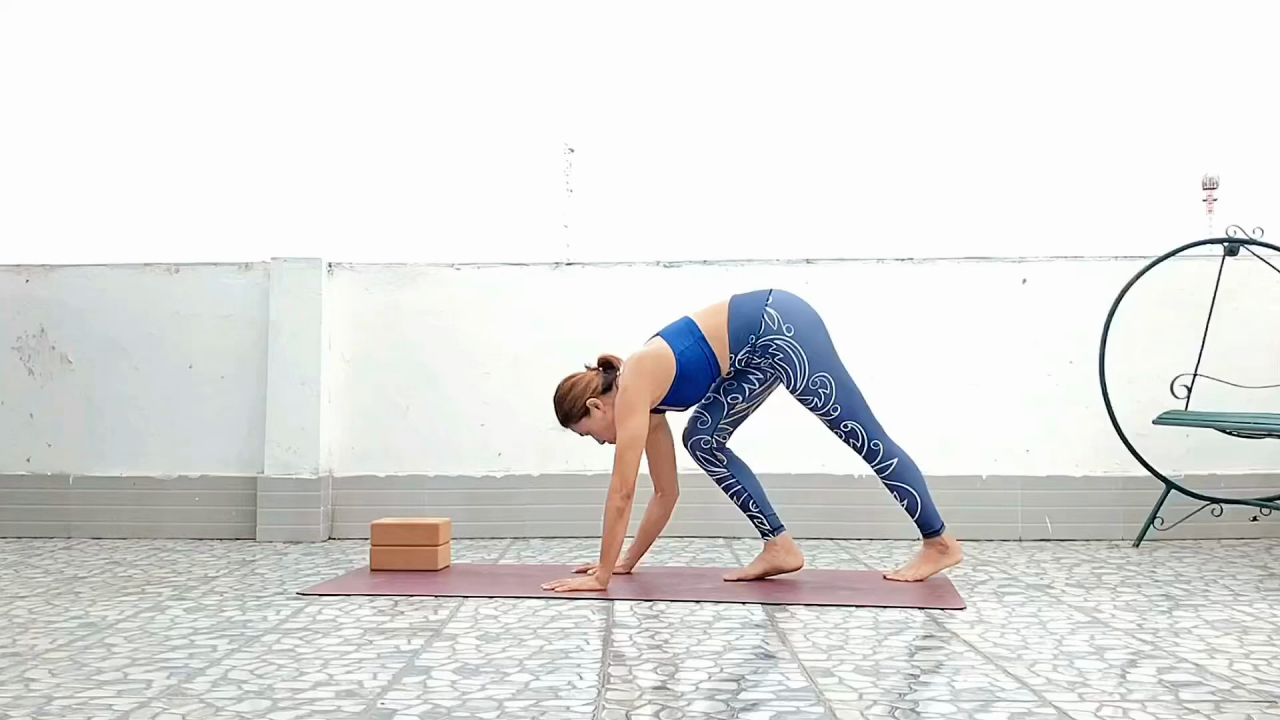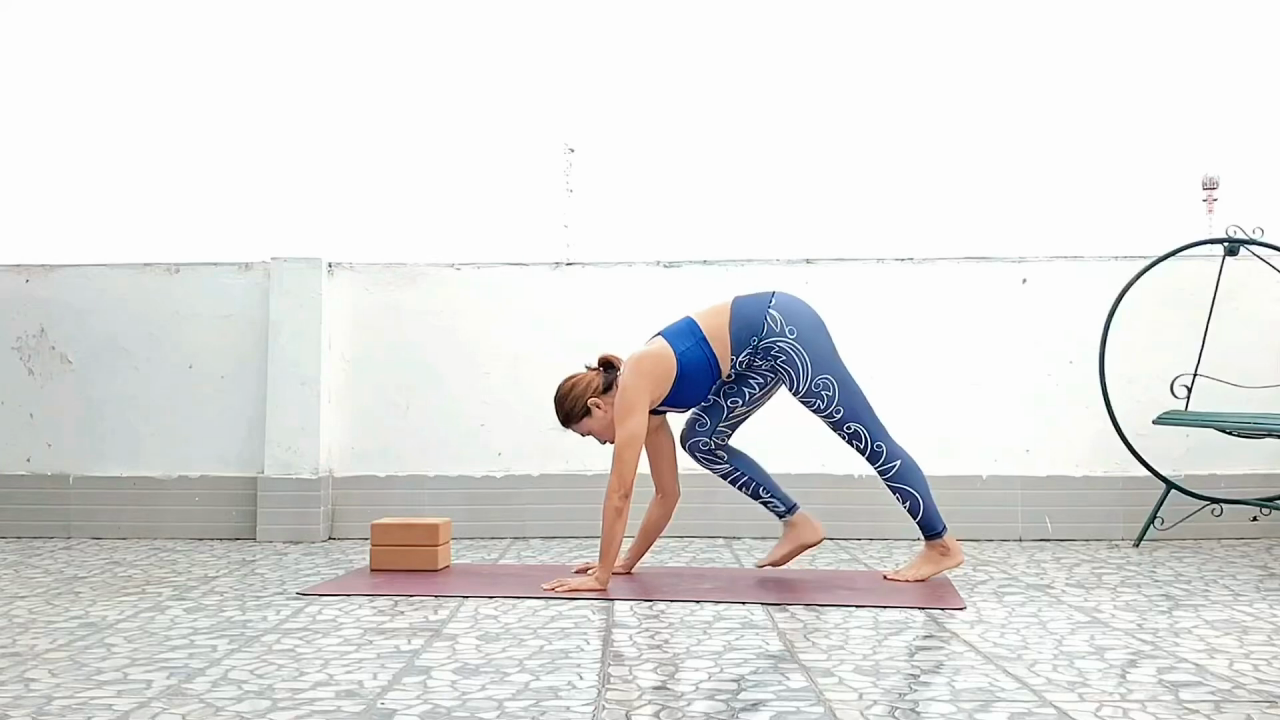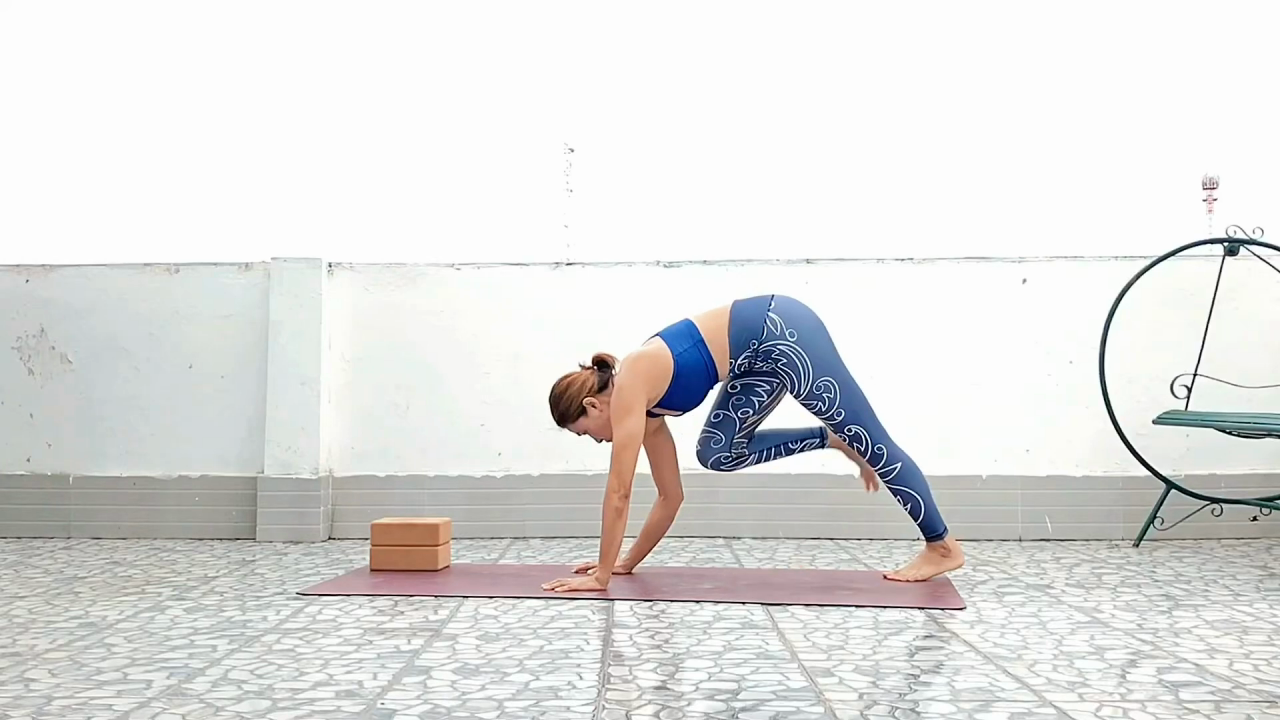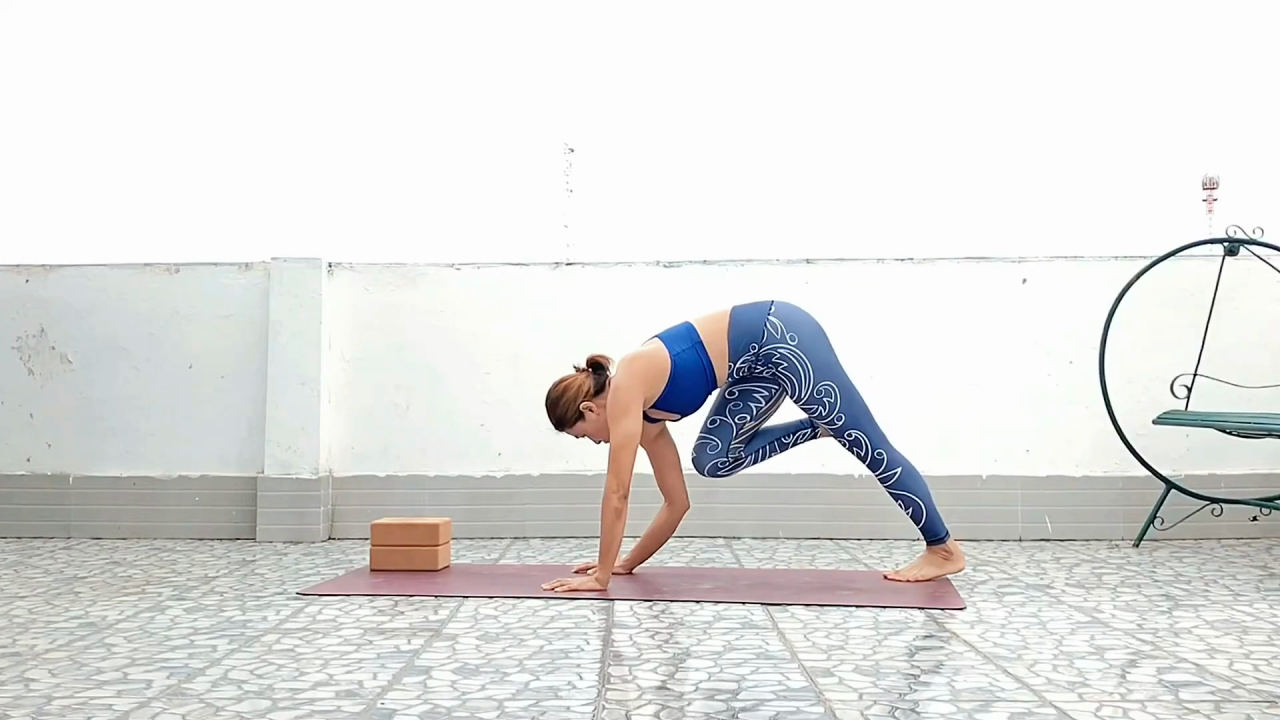
dt=0.2s
person 1, frame 1
left shoulder: (632, 389)
right shoulder: (647, 399)
left elbow: (622, 493)
right elbow: (666, 493)
left wrist: (602, 576)
right wrist: (626, 563)
left hip: (778, 326)
right hip: (761, 341)
left knee: (863, 436)
right knee: (702, 441)
left ankle: (939, 544)
right ankle: (778, 546)
person 1, frame 2
left shoulder: (632, 389)
right shoulder: (646, 403)
left elbow: (620, 493)
right elbow: (667, 494)
left wrist: (601, 575)
right wrist: (626, 562)
left hip: (779, 328)
right hip: (763, 342)
left knee: (866, 437)
right knee: (701, 441)
left ankle: (941, 545)
right ankle: (796, 524)
person 1, frame 3
left shoulder: (629, 390)
right shoulder: (645, 407)
left elbow: (619, 493)
right elbow: (670, 497)
left wrist: (601, 575)
right wrist: (627, 562)
left hip: (779, 331)
right hip: (763, 348)
left knee: (871, 441)
right knee: (718, 452)
left ankle: (942, 546)
right ankle: (838, 437)
person 1, frame 4
left shoulder: (625, 390)
right shoulder: (645, 414)
left elbow: (617, 494)
right elbow: (676, 502)
left wrist: (601, 575)
right wrist: (627, 563)
left hip: (778, 336)
right hip: (760, 355)
left knee: (867, 447)
right knee: (713, 459)
left ankle: (944, 548)
right ankle: (824, 426)
